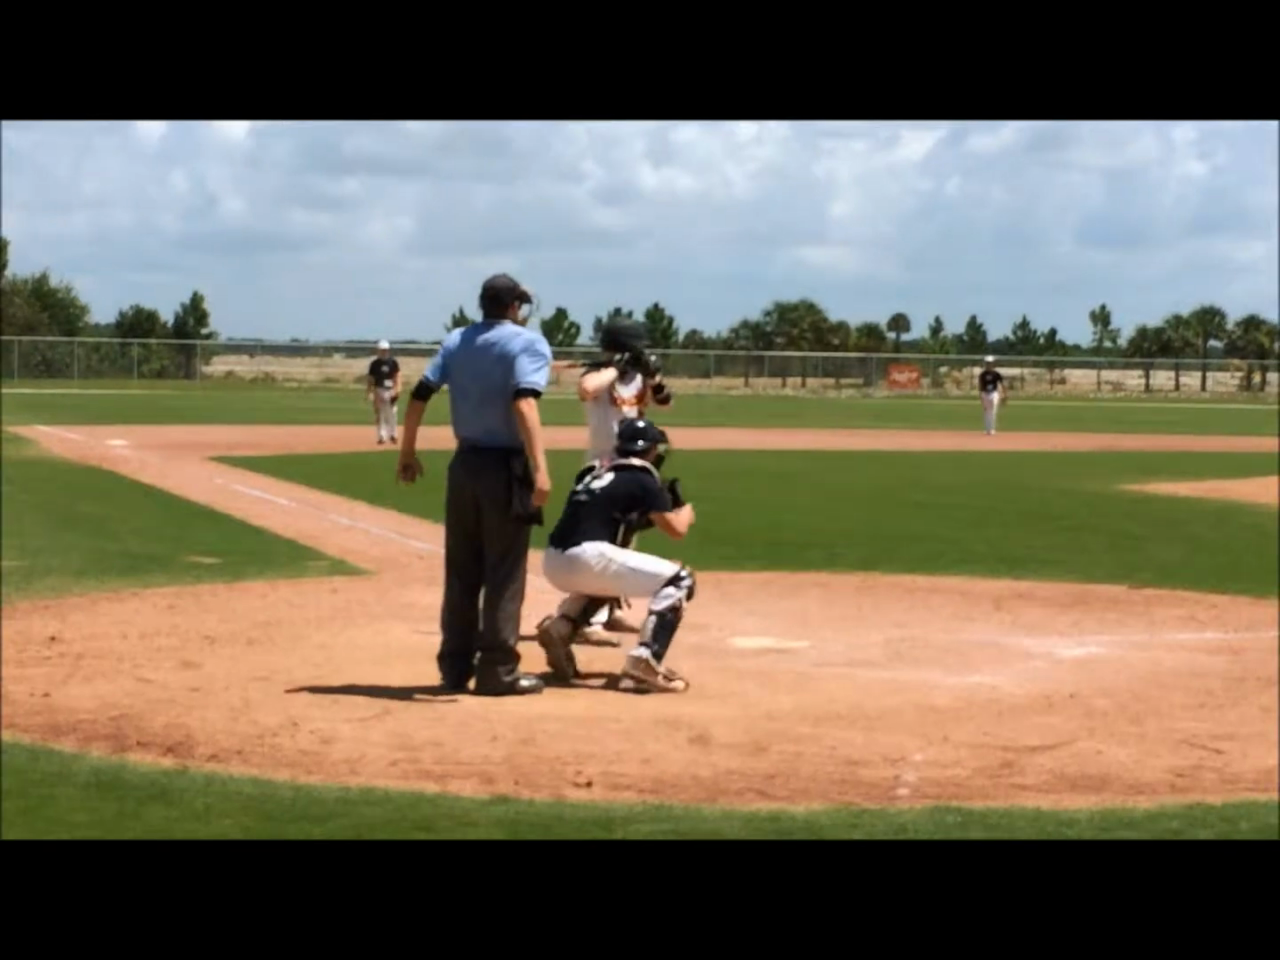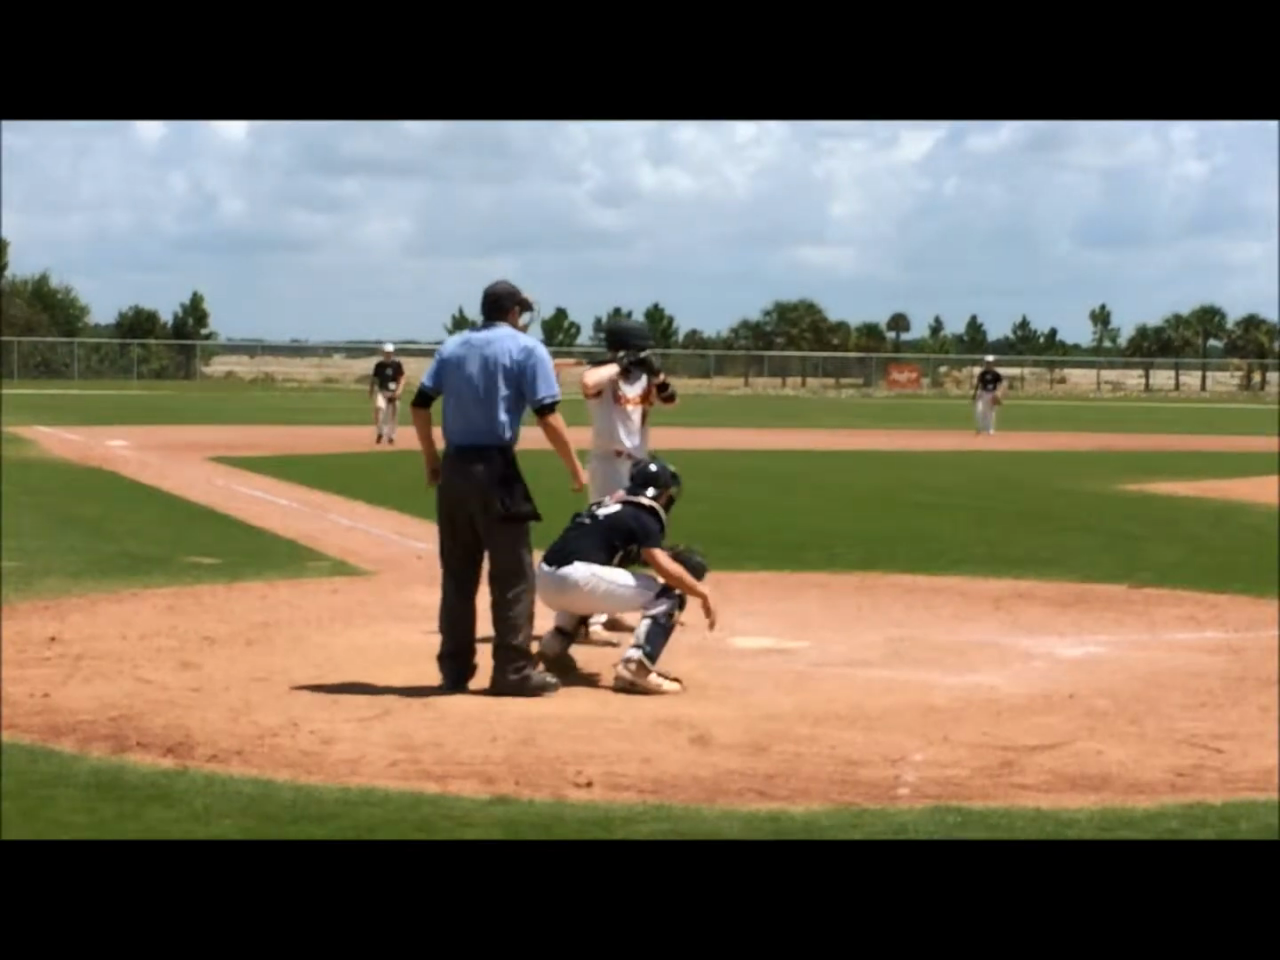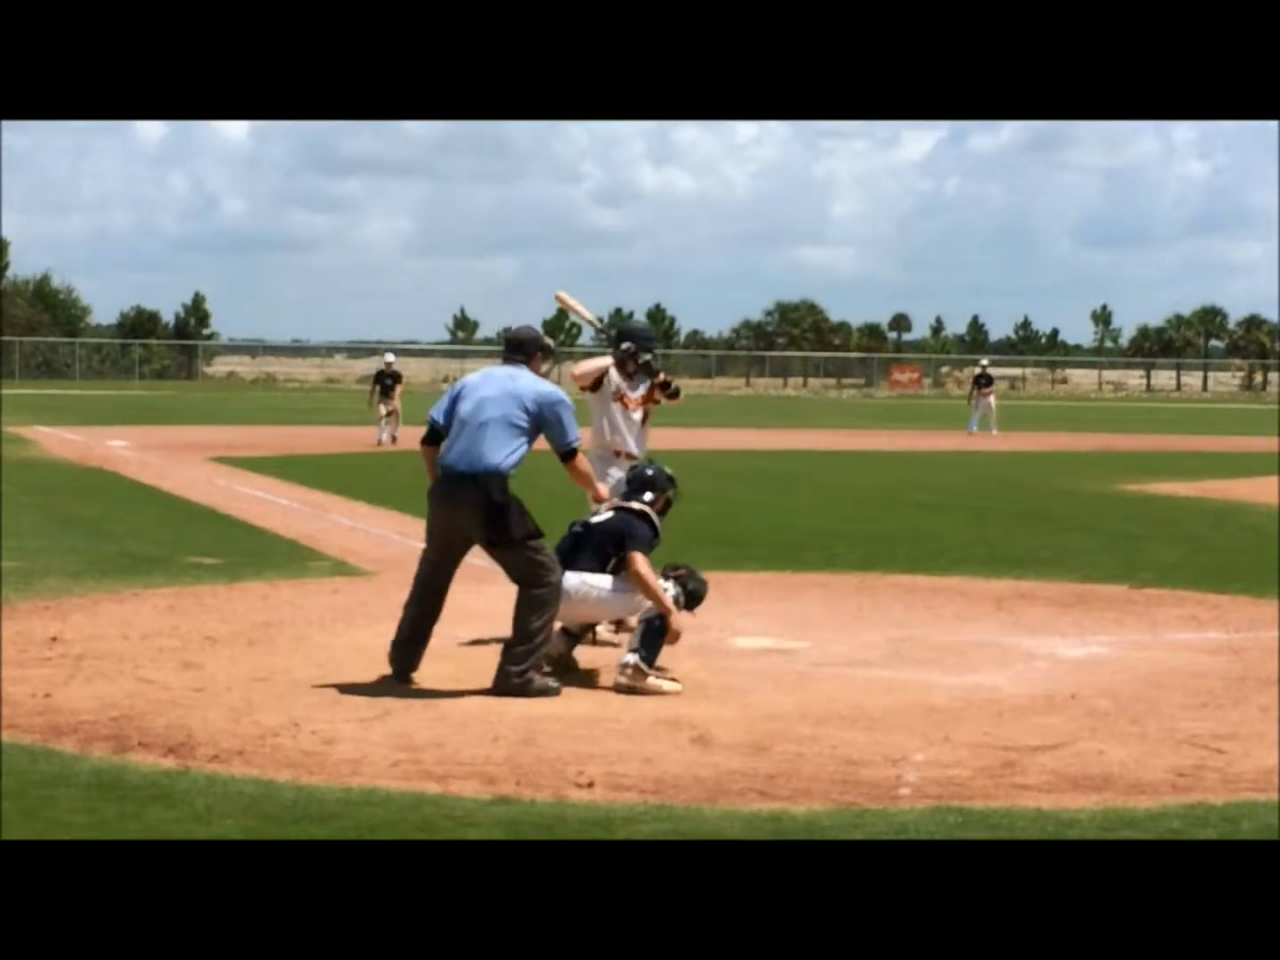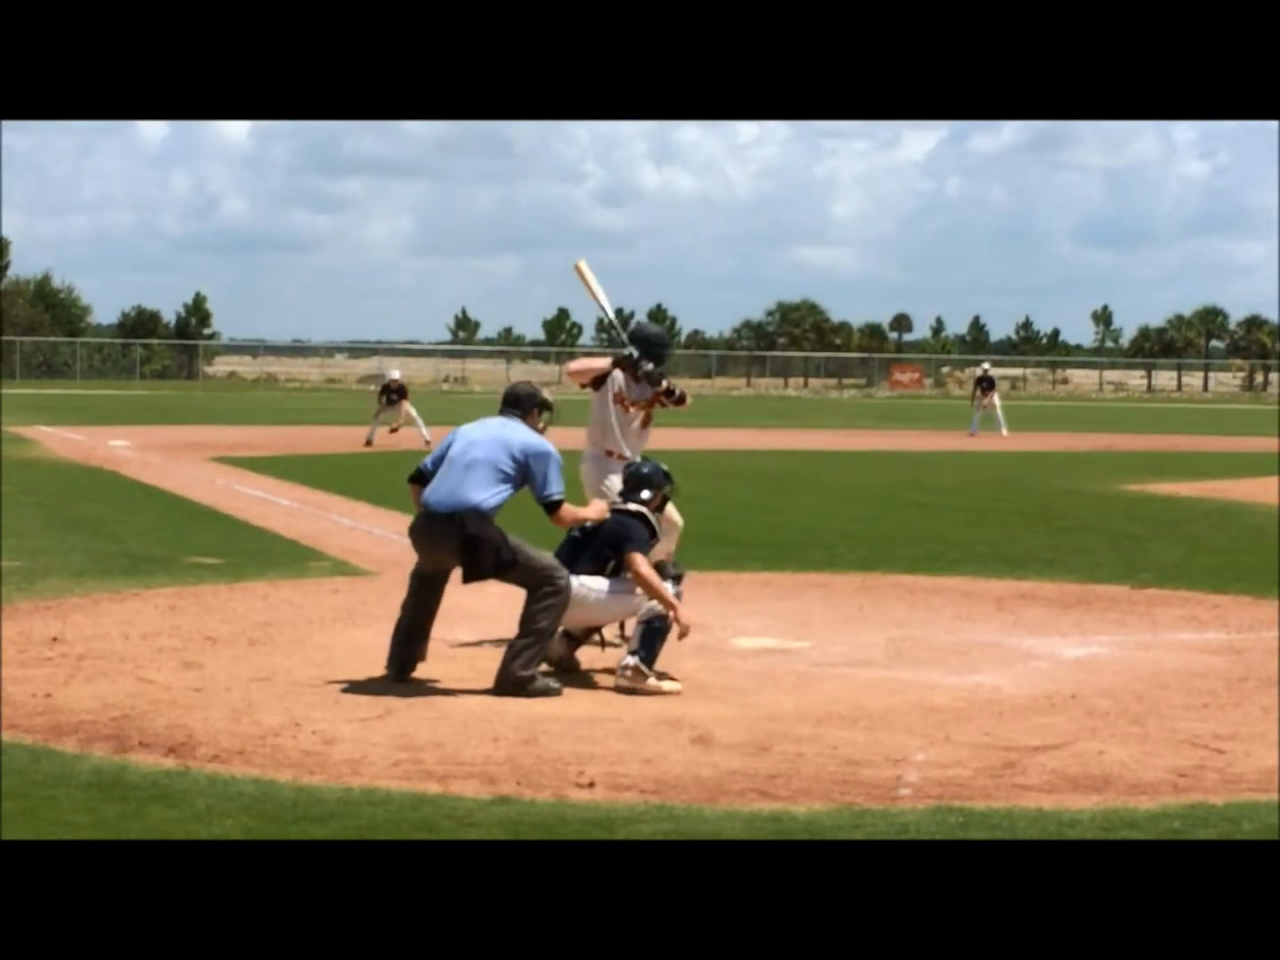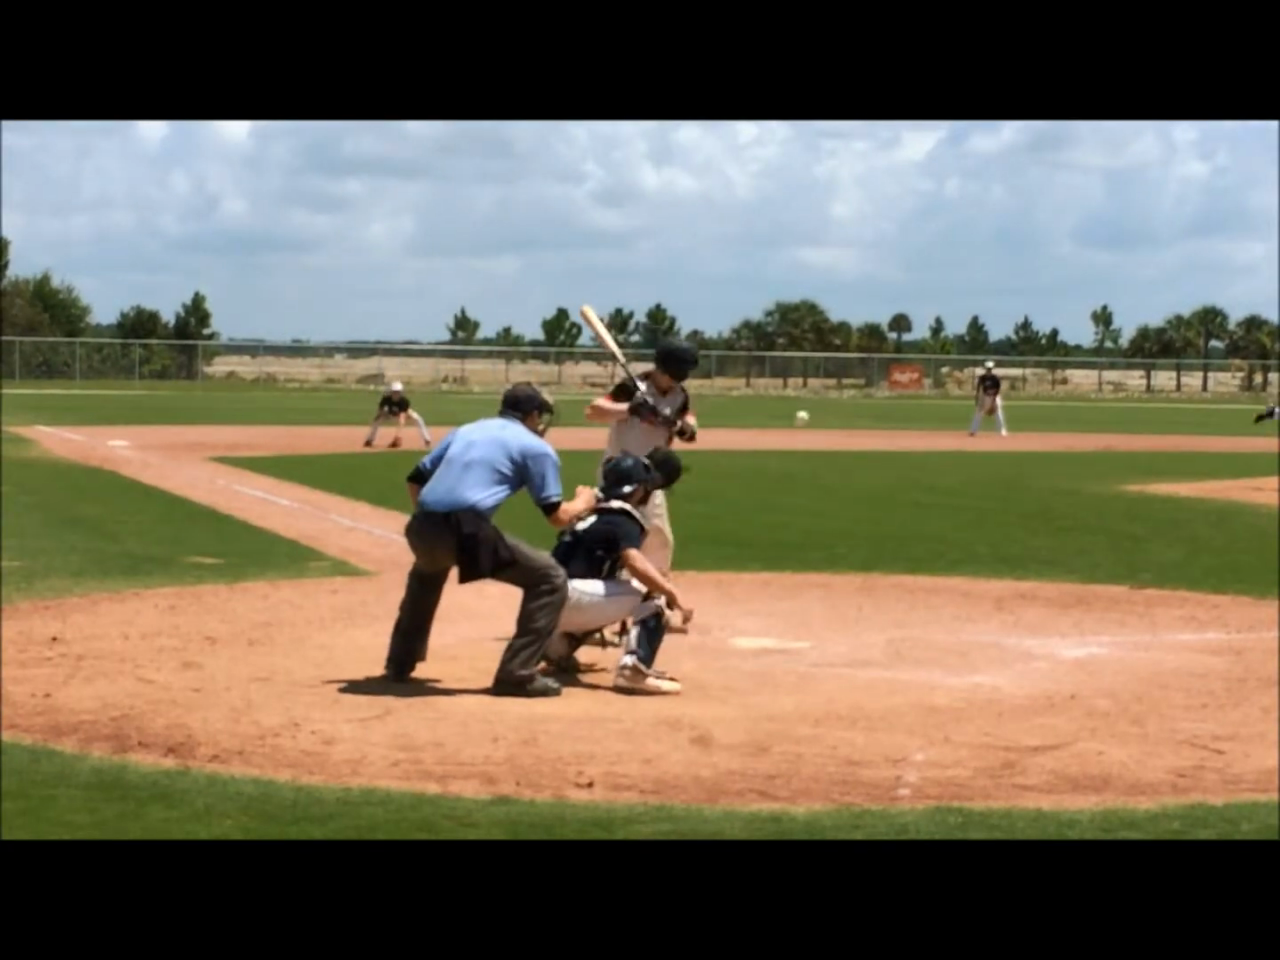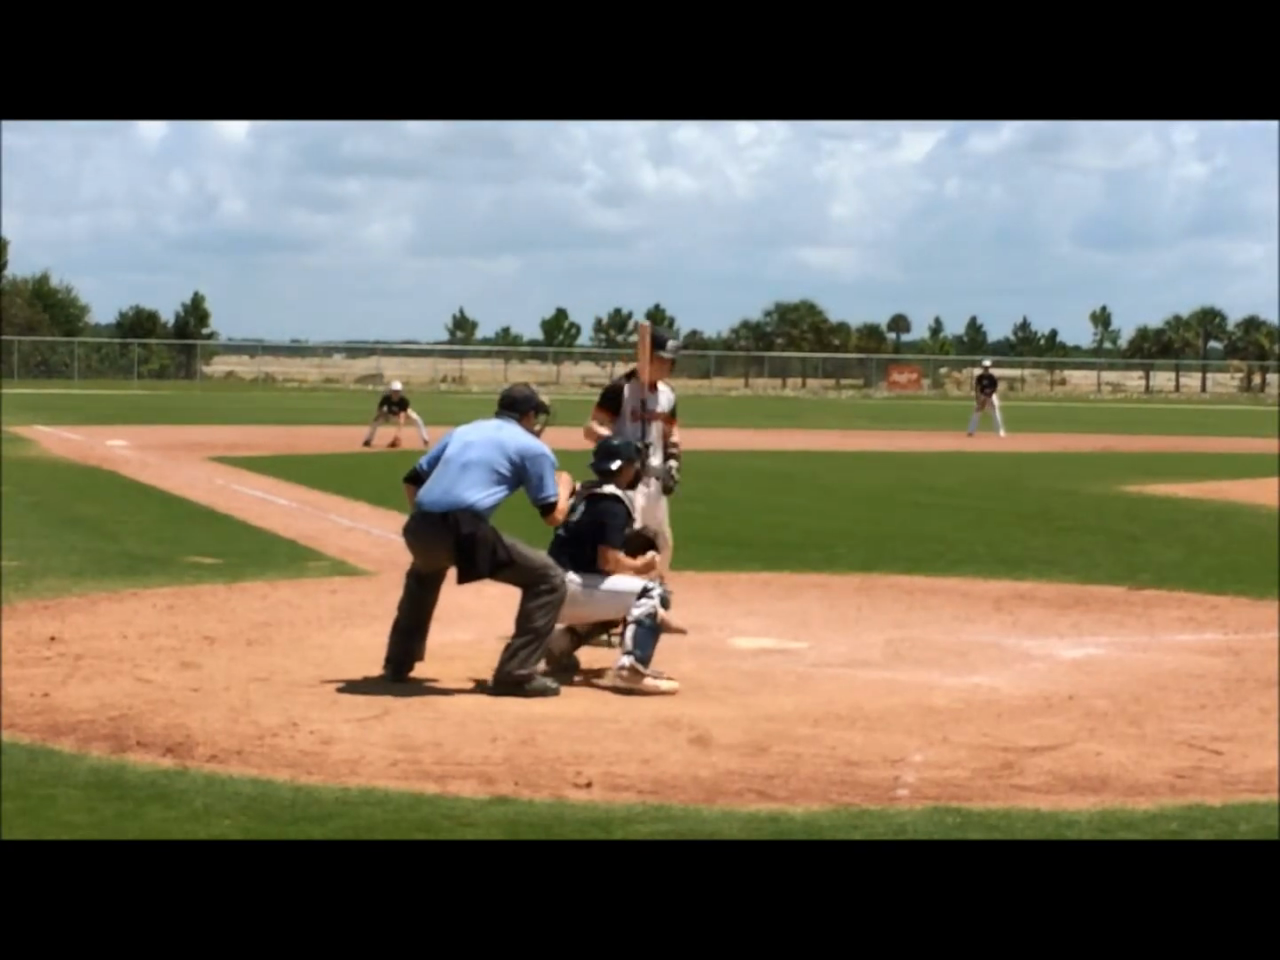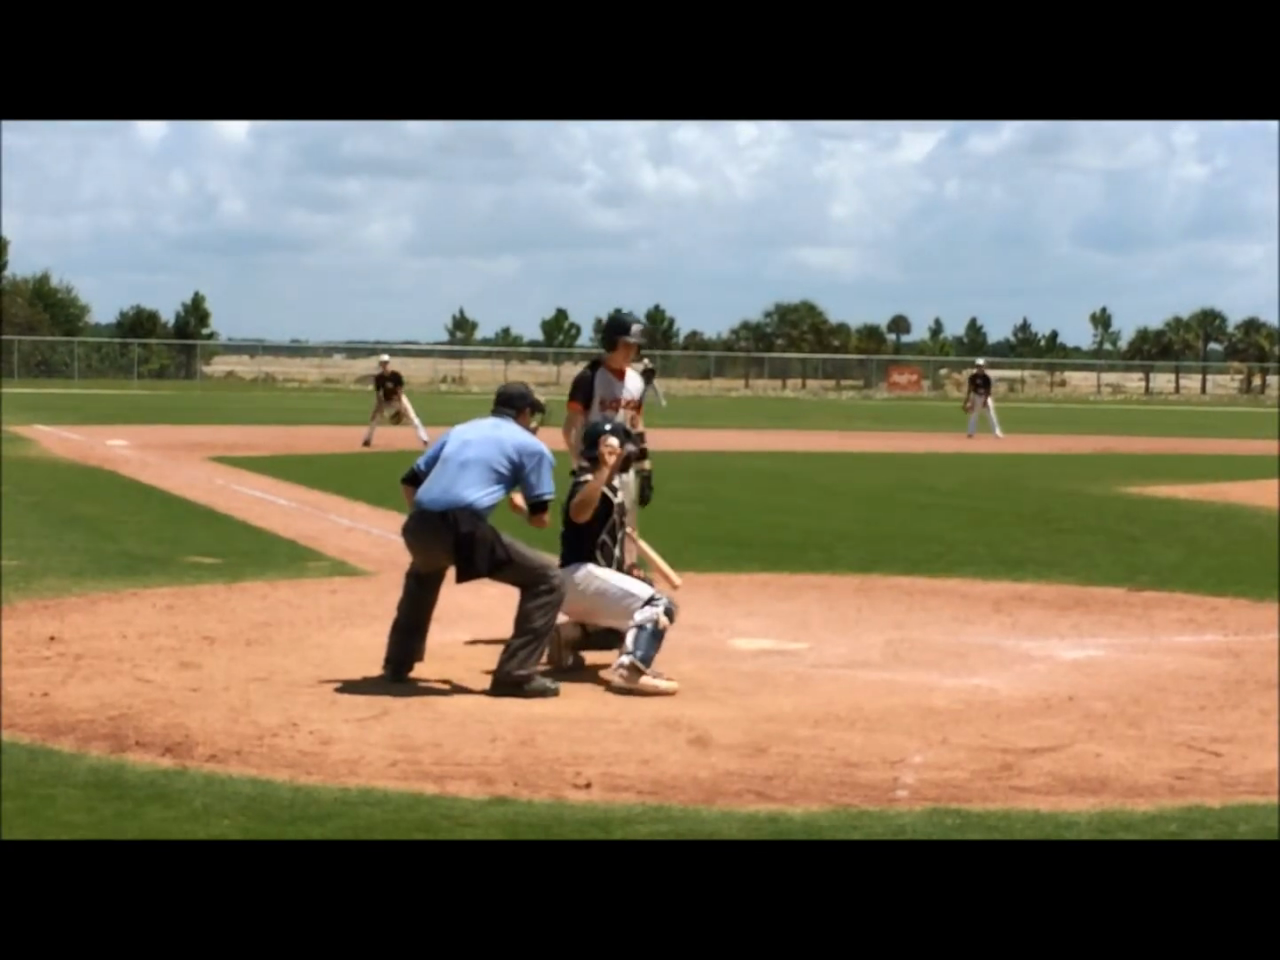
dt=0.4s
person 1, frame 1
left shoulder: (455, 341)
right shoulder: (529, 341)
left elbow: (420, 395)
right elbow: (523, 402)
left wrist: (407, 451)
right wrist: (541, 467)
left hip: (464, 465)
right hip: (504, 467)
left knee: (460, 572)
right knee: (504, 574)
left ankle: (455, 667)
right ankle: (497, 671)
person 1, frame 2
left shoulder: (452, 345)
right shoulder: (527, 348)
left elbow: (419, 404)
right elbow: (548, 417)
left wrist: (431, 458)
right wrist: (575, 468)
left hip: (453, 466)
right hip: (493, 468)
left knee: (458, 572)
right knee: (513, 573)
left ankle: (455, 669)
right ankle: (513, 670)
person 1, frame 3
left shoulder: (468, 381)
right shoulder: (548, 393)
left elbow: (430, 441)
right elbow: (571, 459)
right wrist: (597, 489)
left hip: (445, 492)
right hip: (487, 495)
left knee: (433, 573)
right knee: (542, 578)
left ankle: (402, 662)
right ankle: (518, 675)
person 1, frame 4
left shoulder: (465, 429)
right shoulder: (538, 445)
left elbow: (418, 480)
right elbow: (558, 514)
right wrist: (593, 512)
left hip: (425, 529)
right hip: (469, 531)
left knee: (428, 574)
right knee: (553, 580)
left ankle: (400, 662)
right ankle: (518, 674)
person 1, frame 5
left shoulder: (465, 430)
right shoulder: (536, 446)
left elbow: (416, 479)
right elbow: (557, 516)
right wrist: (584, 501)
left hip: (422, 529)
right hip: (466, 531)
left knee: (426, 575)
right knee: (550, 579)
left ankle: (399, 663)
right ankle: (517, 674)
person 1, frame 6
left shoulder: (463, 431)
right shoulder: (533, 447)
left elbow: (412, 480)
right elbow: (553, 516)
right wrist: (564, 487)
left hip: (420, 529)
right hip: (464, 532)
left knee: (423, 575)
right knee: (548, 579)
left ankle: (398, 663)
right ankle: (516, 674)
person 1, frame 7
left shoulder: (460, 429)
right shoulder: (532, 446)
left elbow: (411, 481)
right elbow: (540, 517)
right wrist: (519, 504)
left hip: (420, 528)
right hip: (464, 529)
left knee: (423, 573)
right knee: (547, 580)
left ankle: (398, 662)
right ankle: (516, 674)
person 2, frame 1
left shoulder: (638, 375)
right shoulder: (597, 373)
left elbow: (663, 400)
right elbow: (587, 389)
left wrist: (653, 374)
right wrist: (617, 366)
left knee: (623, 540)
left ankle: (610, 611)
right ankle: (591, 620)
person 2, frame 2
left shoulder: (642, 376)
right shoulder: (603, 373)
left elbow: (669, 398)
right elbow: (587, 383)
left wrist: (656, 373)
right wrist: (619, 365)
left hip: (636, 466)
right hip: (608, 465)
left ankle: (606, 612)
right ankle: (590, 620)
person 2, frame 3
right shoulder: (604, 374)
left elbow: (674, 393)
right elbow: (575, 373)
left wrist: (657, 373)
right wrist: (614, 358)
left hip: (636, 466)
right hip: (608, 466)
left ankle: (618, 616)
person 2, frame 4
left shoulder: (653, 382)
right shoulder: (609, 375)
left elbow: (682, 401)
right elbow: (572, 370)
left wrist: (660, 383)
right wrist: (615, 361)
left hip: (633, 465)
right hip: (602, 463)
left knee: (672, 523)
person 2, frame 5
left shoulder: (680, 395)
right shoulder: (633, 388)
left elbow: (691, 433)
right elbow: (593, 410)
left wrist: (674, 423)
right wrist: (633, 409)
left knee: (661, 540)
person 2, frame 6
left shoulder: (667, 394)
right shoulder: (621, 388)
left elbow: (672, 437)
right elbow: (592, 428)
left wrist: (672, 468)
left hip: (653, 478)
left knee: (662, 546)
person 2, frame 7
left shoulder: (636, 379)
right shoulder: (590, 376)
right elbow: (571, 425)
left wrist: (646, 471)
right wrist: (581, 468)
left hip: (625, 467)
left ankle: (631, 573)
person 3, frame 1
left shoulder: (595, 472)
right shoulder: (642, 479)
right elbow: (676, 528)
right wrist: (686, 511)
left hip: (555, 562)
right hip: (586, 558)
left knee: (597, 581)
right knee: (679, 581)
left ankle: (560, 627)
right ankle: (644, 665)
person 3, frame 2
left shoulder: (608, 506)
right shoulder: (644, 518)
right elbow: (662, 565)
right wrist: (703, 593)
left hip: (547, 581)
right hip: (576, 579)
right knee: (669, 593)
left ankle: (555, 646)
right ankle: (637, 667)
person 3, frame 3
left shoulder: (611, 515)
right shoulder: (637, 524)
right elbow: (638, 570)
right wrist: (671, 611)
right hip: (572, 590)
right knee: (668, 593)
left ankle: (559, 647)
right ankle: (635, 670)
person 3, frame 4
left shoulder: (612, 515)
right shoulder: (635, 523)
right elbow: (639, 569)
right wrist: (676, 607)
right hip: (573, 592)
left knee: (612, 597)
right knee: (664, 594)
left ankle: (561, 648)
right ankle: (635, 670)
person 3, frame 5
left shoulder: (598, 511)
right shoulder: (623, 519)
right elbow: (635, 563)
right wrist: (675, 595)
right hip: (568, 596)
left knee: (613, 596)
right knee: (655, 595)
left ankle: (559, 647)
right ankle: (633, 670)
person 3, frame 6
left shoulder: (587, 493)
right shoulder: (613, 503)
right elbow: (608, 562)
right wrist: (641, 566)
right hip: (567, 588)
left knee: (619, 605)
right knee: (653, 593)
left ankle: (562, 644)
right ankle: (631, 670)
person 3, frame 7
left shoulder: (608, 486)
right shoulder: (591, 484)
right elbow: (578, 513)
right wrist: (605, 467)
left hip: (578, 582)
right hip: (583, 577)
left knee: (627, 625)
right knee: (658, 608)
left ankle: (571, 636)
right ankle: (630, 671)
